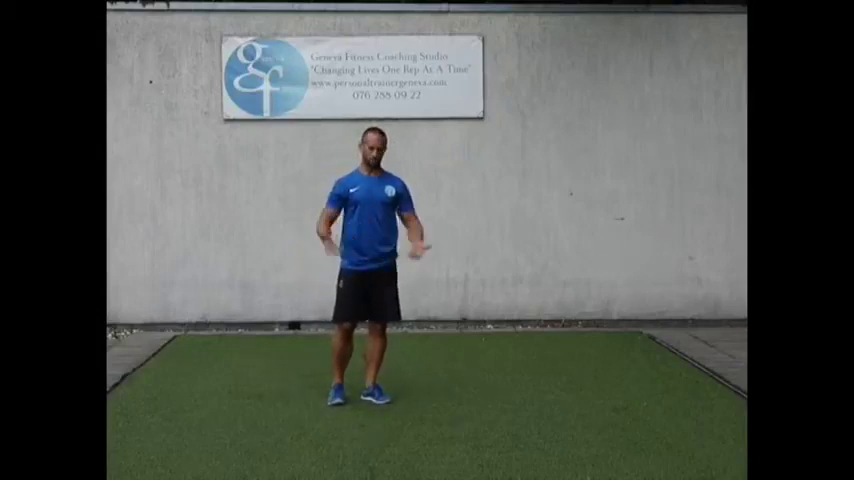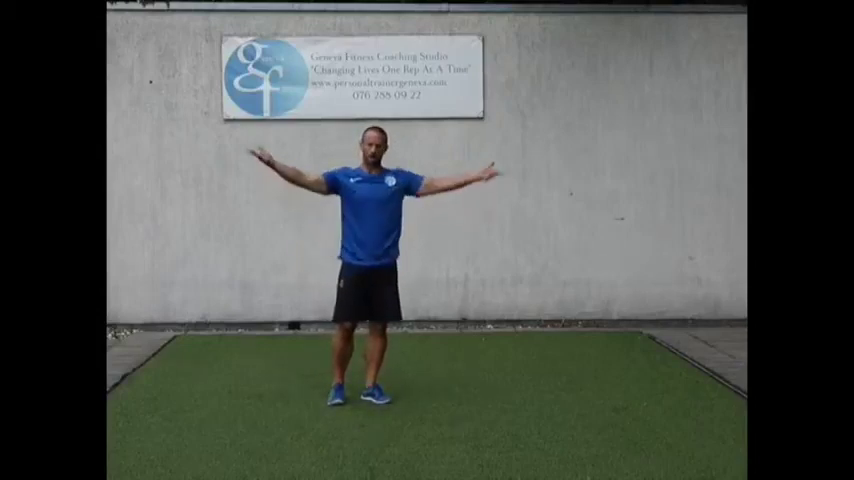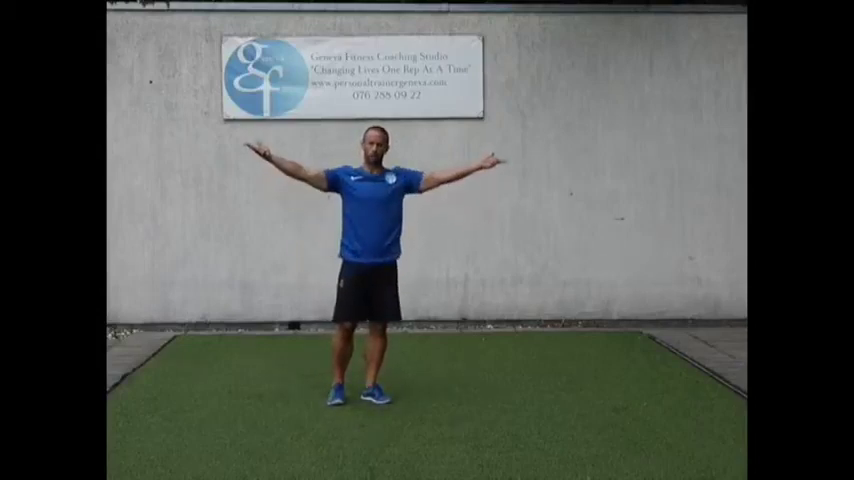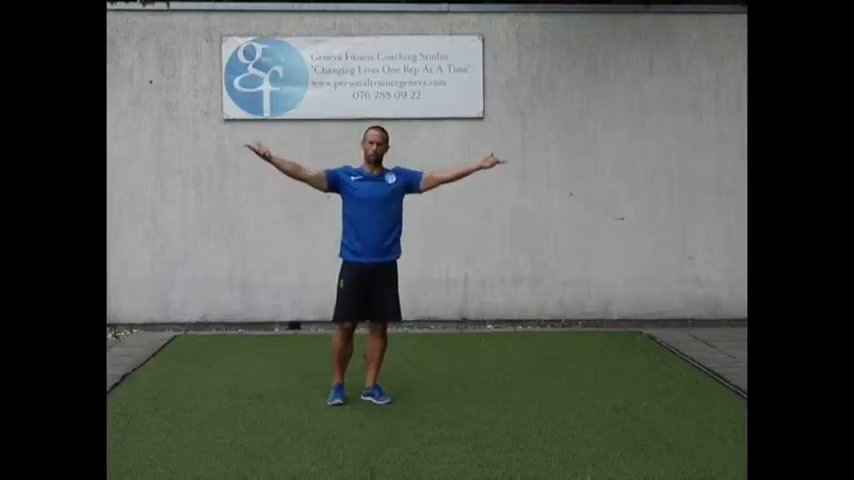
dt=0.3s
person 1, frame 1
left shoulder: (396, 184)
right shoulder: (345, 183)
left elbow: (411, 219)
right elbow: (326, 218)
left wrist: (417, 242)
right wrist: (325, 236)
left hip: (384, 269)
right hip: (352, 269)
left knee: (379, 327)
right knee: (344, 326)
left ankle: (371, 386)
right ankle: (337, 384)
person 1, frame 2
left shoulder: (399, 178)
right shoulder: (344, 177)
left elbow: (435, 185)
right elbow: (306, 181)
left wrist: (477, 177)
right wrist: (273, 164)
left hip: (385, 268)
right hip: (353, 267)
left knee: (379, 327)
right knee: (345, 326)
left ankle: (371, 386)
right ankle: (338, 385)
person 1, frame 3
left shoulder: (400, 178)
right shoulder: (345, 176)
left elbow: (438, 177)
right elbow: (305, 174)
left wrist: (479, 165)
right wrist: (271, 157)
left hip: (385, 267)
right hip: (353, 265)
left knee: (379, 327)
right knee: (345, 326)
left ankle: (371, 386)
right ankle: (338, 385)
person 1, frame 4
left shoulder: (400, 178)
right shoulder: (345, 177)
left elbow: (438, 177)
right elbow: (305, 174)
left wrist: (479, 166)
right wrist: (271, 159)
left hip: (385, 267)
right hip: (353, 265)
left knee: (379, 327)
right knee: (345, 326)
left ankle: (371, 386)
right ankle: (338, 385)
